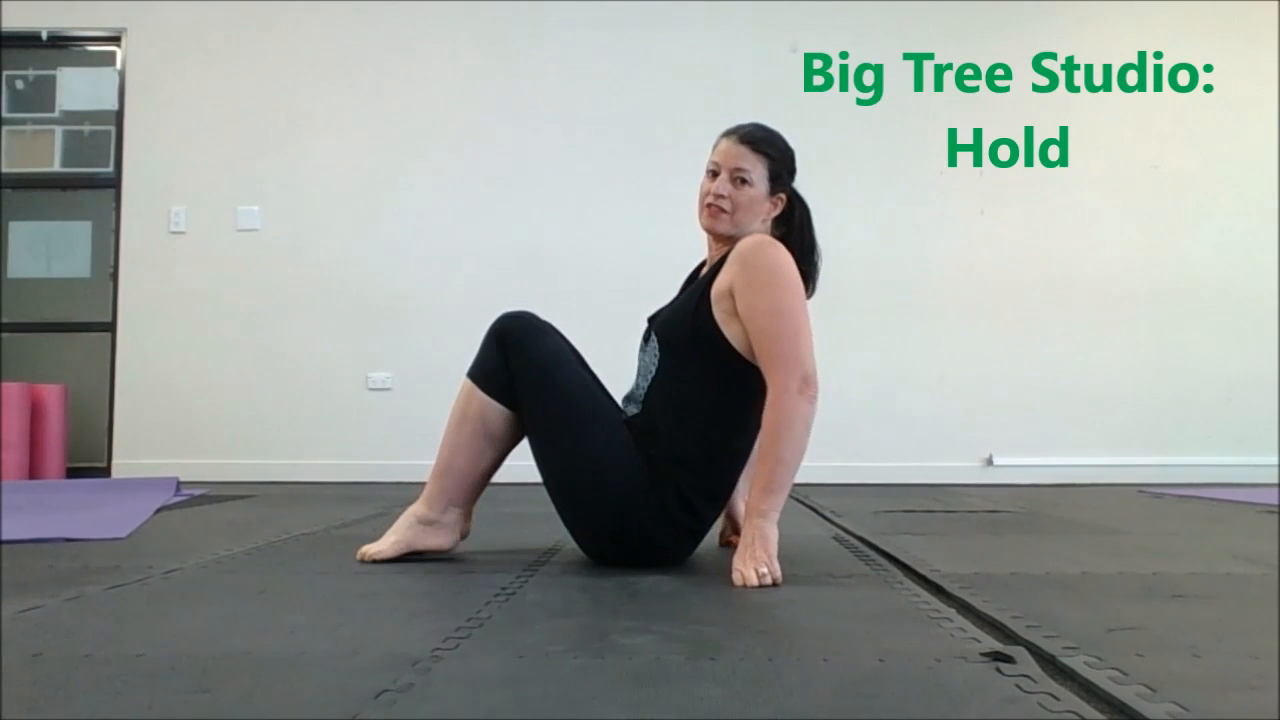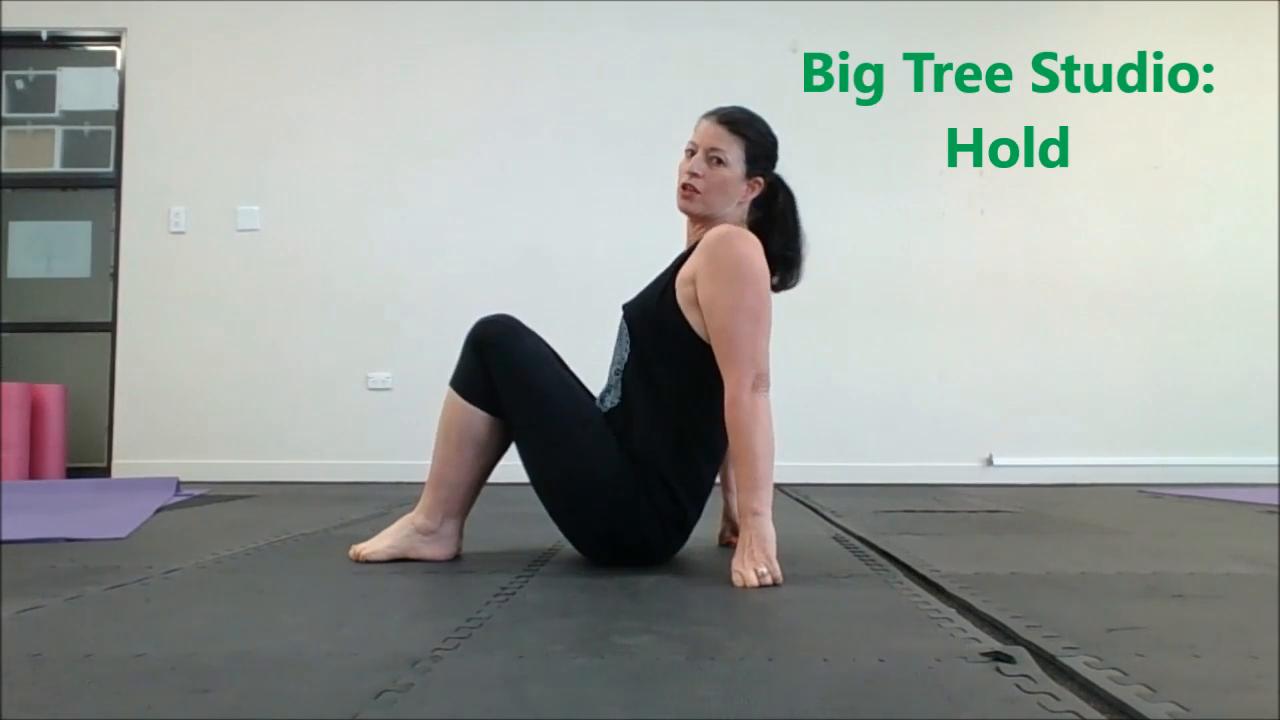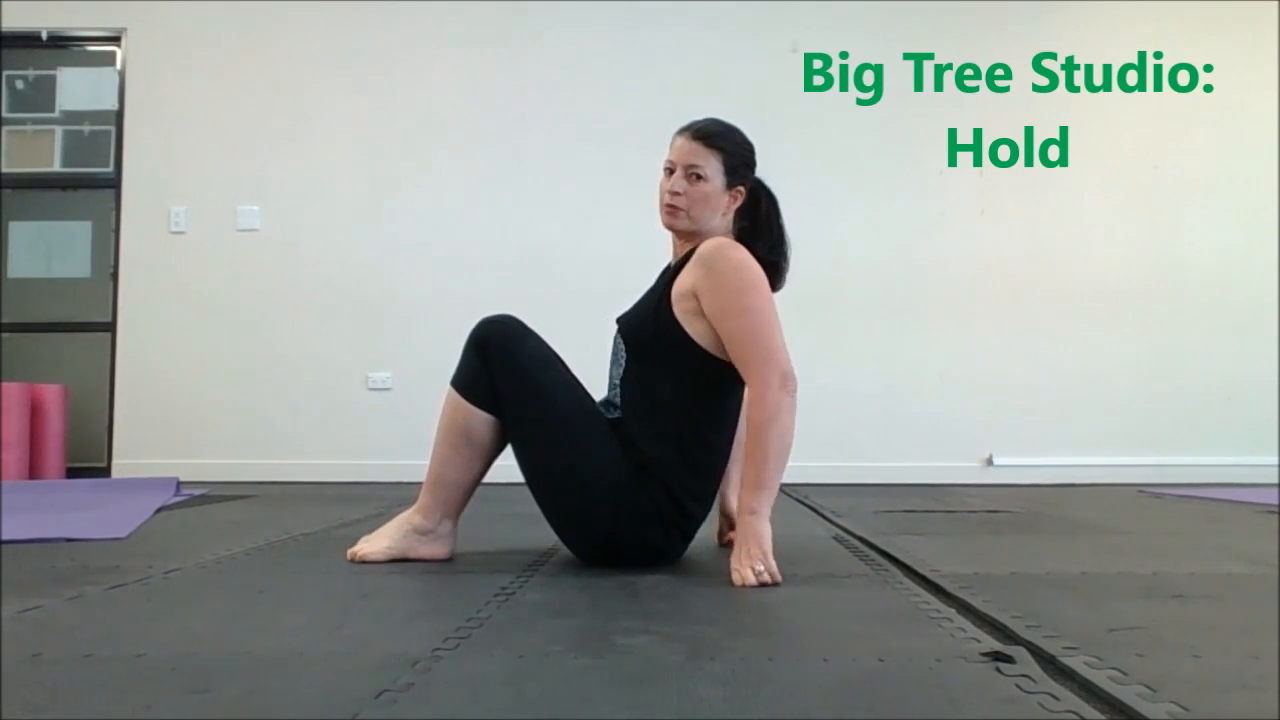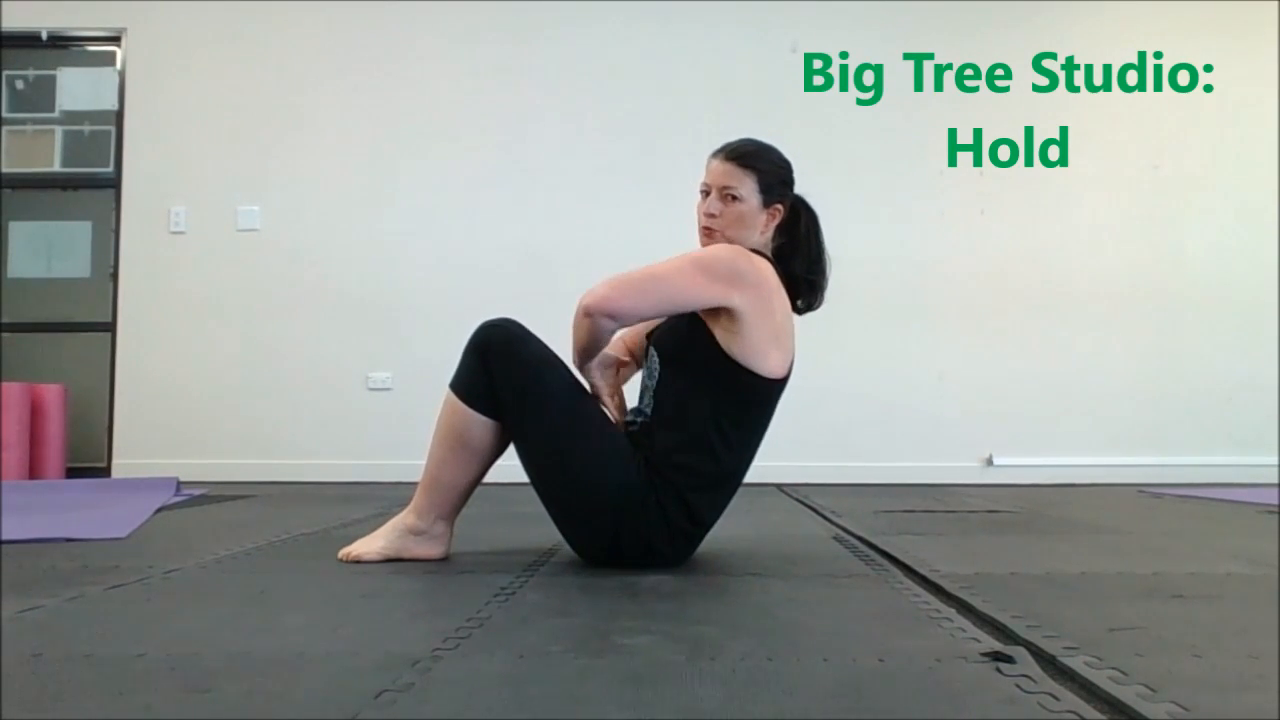
dt=1s
person 1, frame 1
left shoulder: (760, 258)
right shoulder: (713, 270)
left elbow: (796, 388)
right elbow: (732, 393)
left wrist: (762, 523)
right wrist: (735, 504)
left hip: (649, 516)
right hip: (644, 509)
left knee: (517, 338)
right knee: (525, 341)
left ankle: (436, 517)
right ankle: (445, 512)
person 1, frame 2
left shoulder: (730, 248)
right shoulder: (705, 257)
left elbow: (749, 387)
right elbow: (712, 395)
left wrist: (757, 525)
right wrist: (733, 509)
left hip: (635, 512)
right hip: (635, 504)
left knee: (497, 342)
right knee: (501, 347)
left ankle: (432, 528)
right ankle: (439, 523)
person 1, frame 3
left shoulder: (722, 261)
right shoulder: (691, 268)
left elbow: (774, 383)
right elbow: (722, 393)
left wrist: (753, 518)
right wrist: (731, 503)
left hip: (635, 514)
right hip: (635, 504)
left knee: (498, 341)
right knee: (503, 352)
left ankle: (429, 526)
right ankle: (433, 518)
person 1, frame 4
left shoulder: (739, 270)
right shoulder: (724, 294)
left elbow: (600, 305)
right elbow: (628, 346)
left wrist: (588, 363)
right wrist: (603, 368)
left hip: (644, 518)
right hip: (647, 512)
left knee: (499, 347)
right knee: (505, 355)
left ankle: (424, 528)
right ankle: (429, 523)
